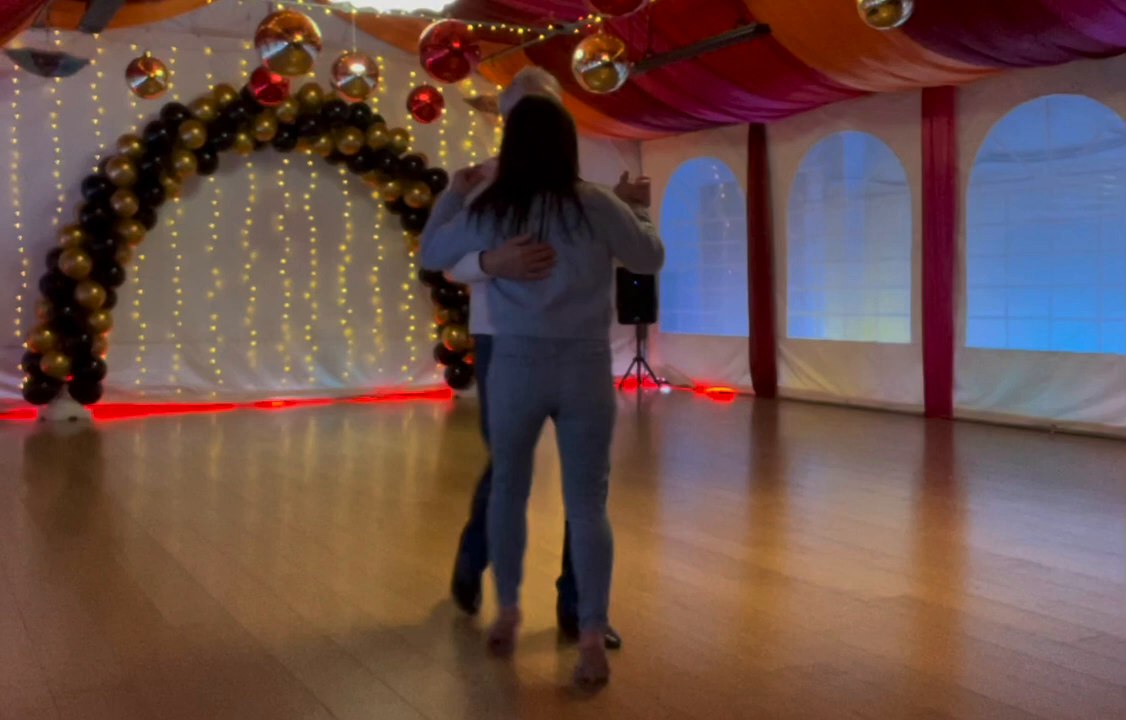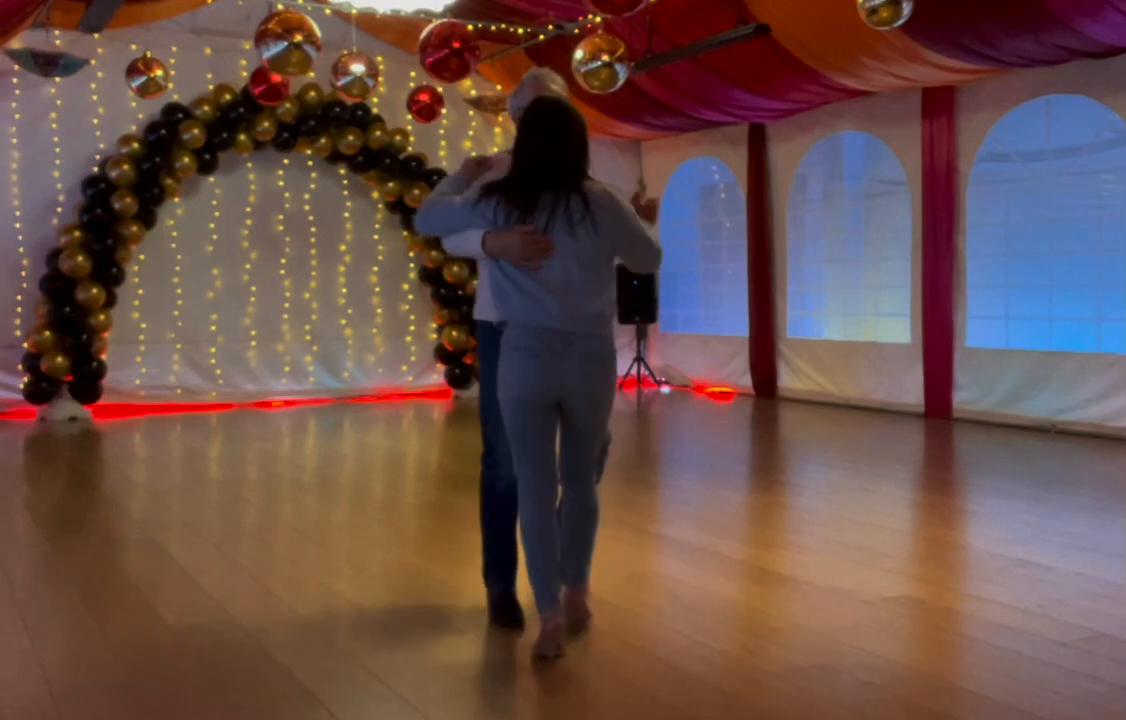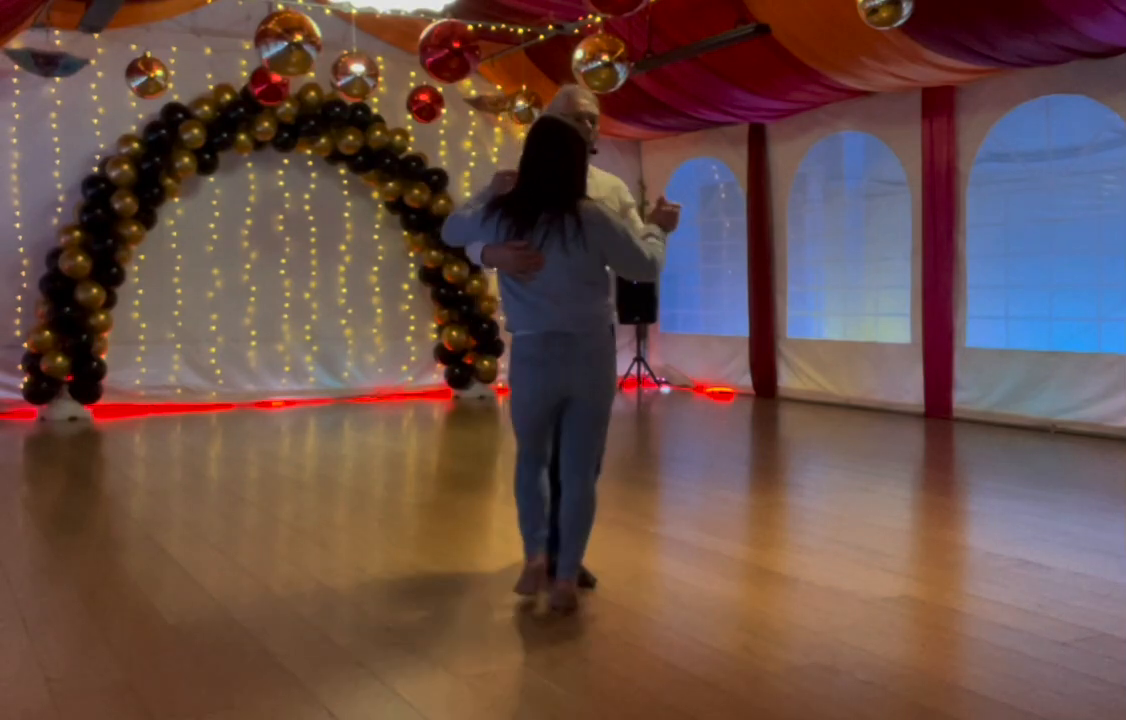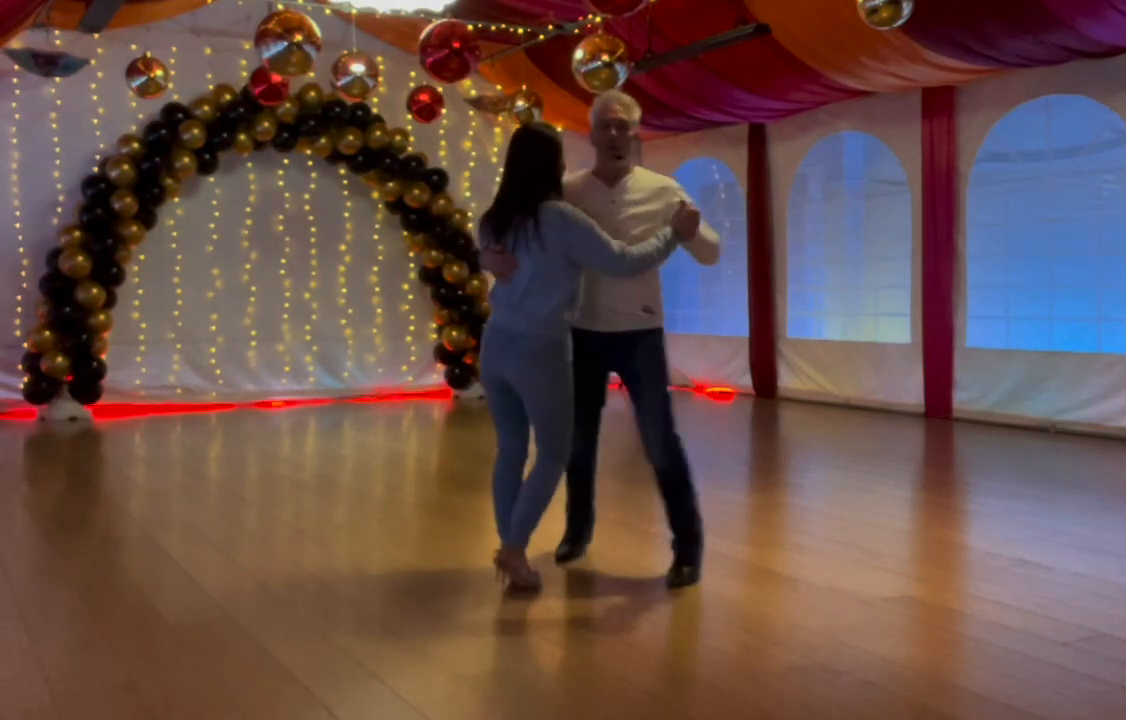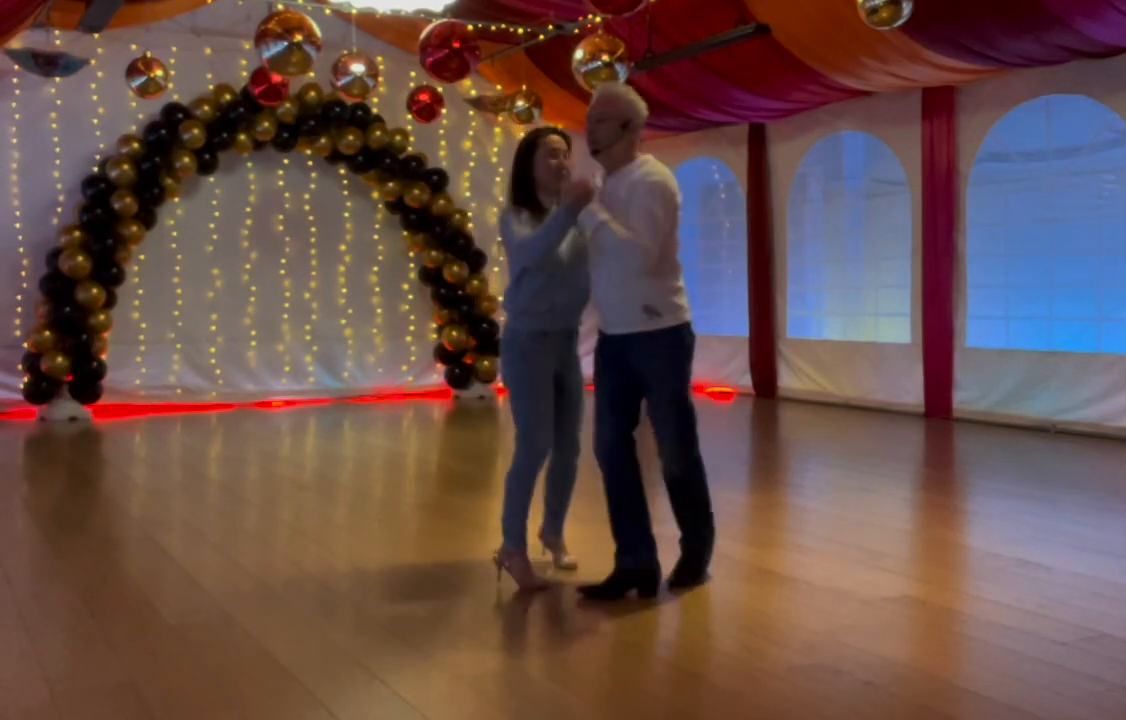
dt=0.5s
person 1, frame 1
right shoulder: (482, 183)
right elbow: (451, 260)
right wrist: (493, 260)
right hip: (503, 340)
left ankle: (576, 606)
right ankle: (470, 564)
person 1, frame 2
right shoulder: (492, 173)
right elbow: (453, 234)
right wrist: (497, 243)
right hip: (504, 330)
right knee: (505, 462)
right ankle: (501, 587)
person 1, frame 3
left shoulder: (612, 189)
right shoulder: (522, 183)
right elbow: (479, 240)
right wrist: (495, 254)
right knee: (547, 439)
left ankle: (561, 547)
right ankle: (556, 545)
person 1, frame 4
left shoulder: (663, 190)
right shoulder: (565, 192)
left elbow: (709, 254)
left wrist: (691, 231)
right wrist: (493, 257)
left hip: (641, 336)
right hip: (584, 335)
left knee: (660, 441)
right knee: (578, 440)
left ankle: (687, 545)
right ankle: (578, 528)
person 1, frame 5
left shoulder: (649, 180)
right shoulder: (610, 184)
left elbow: (641, 255)
left wrist: (588, 210)
left hip: (659, 334)
right hip: (616, 336)
left knee: (675, 448)
right knee: (612, 447)
left ankle: (696, 547)
right ankle: (637, 563)
person 2, frame 1
left shoulder: (487, 210)
right shoulder: (594, 205)
left elbow: (431, 255)
right elbow: (652, 258)
left wrist: (455, 193)
right wrist: (633, 212)
left hip: (516, 366)
right hip: (586, 368)
left knee: (507, 486)
right knee: (587, 504)
left ankle: (507, 611)
right ankle: (592, 638)
person 2, frame 2
left shoulder: (494, 200)
right shoulder: (600, 202)
left elbow: (426, 220)
right elbow: (649, 259)
left wrist: (464, 176)
right wrist: (640, 219)
left hip: (525, 357)
right hip: (591, 358)
left knee: (536, 488)
right knee: (580, 481)
left ankle: (551, 619)
right ankle: (573, 592)
person 2, frame 3
left shoulder: (502, 215)
right shoulder: (592, 218)
left elbow: (451, 231)
right elbow: (645, 267)
left wrist: (492, 191)
right wrist: (657, 228)
left hip: (533, 358)
right hip: (591, 357)
left knee: (530, 461)
right knee: (580, 471)
left ankle: (535, 558)
right ankle: (566, 579)
person 2, frame 4
left shoulder: (499, 218)
right shoulder: (559, 217)
right elbow: (623, 261)
right wrist: (673, 231)
left hip: (495, 345)
right hip: (540, 351)
left knee: (510, 451)
right knee: (553, 456)
left ankle: (509, 547)
right ankle: (514, 548)
person 2, frame 5
left shoulder: (580, 220)
right shoulder: (518, 217)
right elbow: (534, 253)
right wrist: (566, 211)
left hip: (568, 345)
right hip: (527, 344)
left knee: (568, 446)
right knee: (534, 448)
left ankle: (553, 531)
right ankle: (513, 549)
